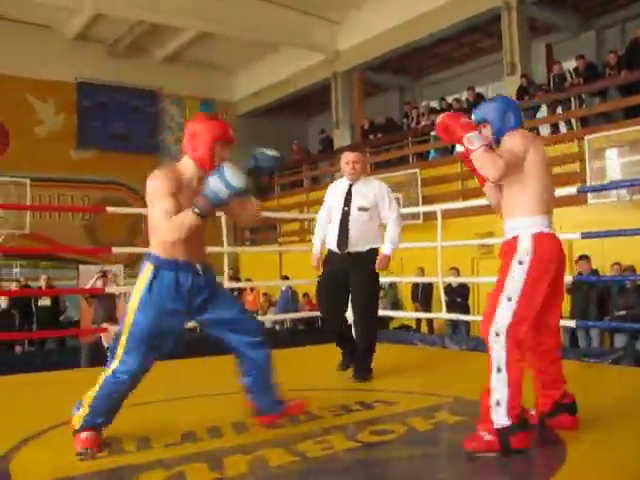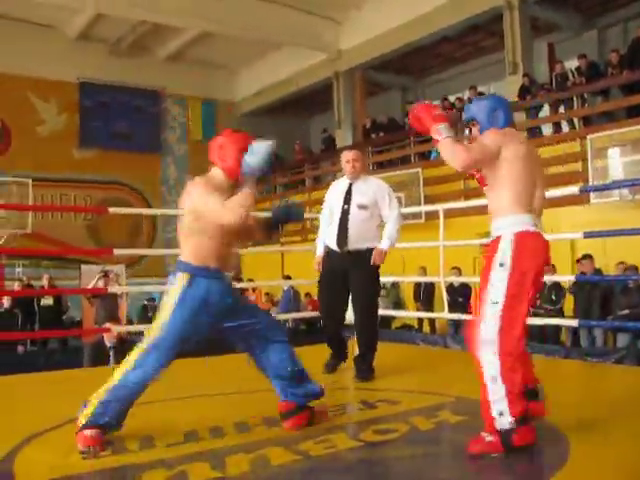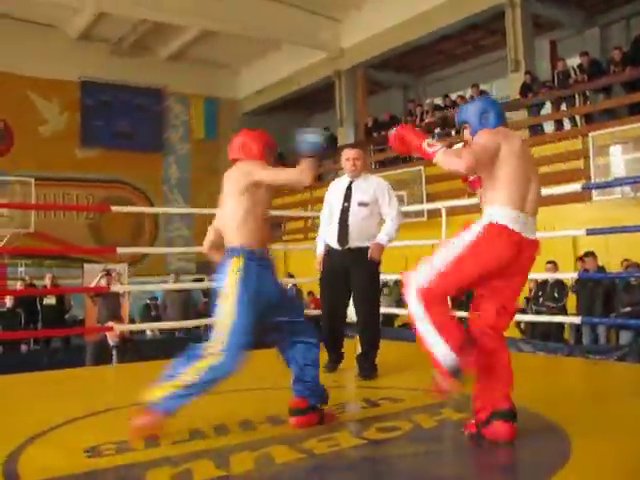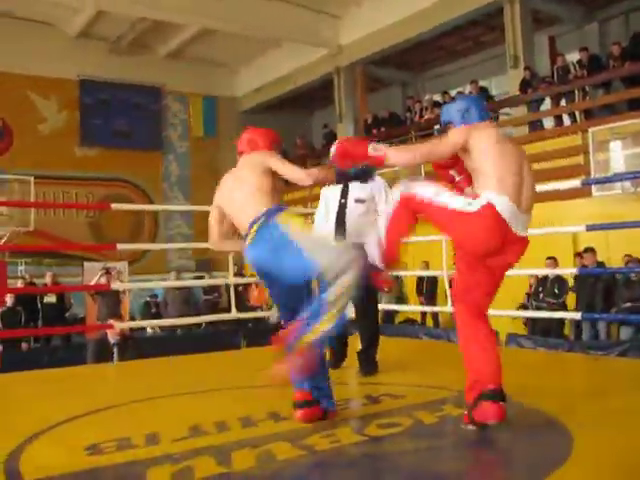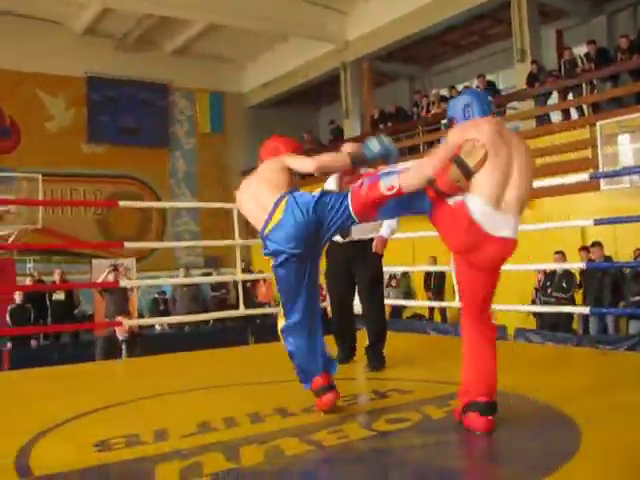
dt=0.1s
person 1, frame 1
left shoulder: (518, 138)
right shoulder: (528, 154)
left elbow: (495, 170)
right elbow: (504, 203)
left wrist: (468, 137)
right wrist: (476, 166)
left hip: (530, 245)
right hip: (538, 246)
left knee: (500, 330)
right knee: (538, 335)
left ankle: (503, 428)
right ankle: (558, 406)
person 1, frame 2
left shoulder: (498, 135)
right shoulder: (525, 151)
left elbow: (462, 161)
left wrist: (438, 127)
right wrist: (483, 175)
left hip: (512, 244)
right hip: (529, 244)
left knee: (491, 336)
right knee: (504, 333)
left ankle: (507, 427)
right ankle: (524, 400)
person 1, frame 3
left shoulder: (491, 135)
right shoulder: (520, 154)
left elbow: (461, 164)
left wrist: (421, 142)
left hip: (498, 232)
right hip: (523, 243)
left knee: (419, 290)
right knee: (488, 328)
left ankle: (454, 359)
right ankle: (496, 416)
person 1, frame 4
left shoulder: (472, 131)
right shoulder: (513, 147)
left elbow: (419, 154)
left wrist: (367, 151)
left hip: (484, 220)
right hip: (512, 239)
left knee: (407, 193)
right knee: (472, 316)
left ankle: (383, 256)
right ankle: (487, 398)
person 1, frame 5
left shoulder: (473, 130)
right shoulder: (521, 148)
left elbow: (430, 169)
left wrist: (378, 188)
left hip: (462, 222)
right hip: (500, 242)
left knee: (421, 182)
right knee: (477, 323)
right ankle: (480, 408)
person 2, frame 1
left shoulder: (208, 181)
right shoulder: (162, 179)
left elbow: (246, 217)
right elbow: (168, 233)
right wrist: (204, 204)
left hip: (199, 278)
right hip: (163, 277)
left knee: (249, 335)
right knee: (130, 359)
left ankle: (267, 405)
right ankle: (88, 423)
person 2, frame 2
left shoulder: (228, 192)
right shoulder: (200, 187)
left elbow: (245, 229)
right elbow: (232, 217)
left wrist: (275, 221)
right wrist: (252, 178)
left hip: (220, 286)
right hip: (190, 286)
left knee: (272, 337)
right knee: (148, 360)
left ankle: (296, 406)
right ankle: (94, 423)
person 2, frame 3
left shoulder: (235, 184)
right shoulder: (247, 171)
left elbow: (210, 246)
right elbow: (304, 178)
right wrist: (308, 155)
left hip: (254, 267)
right hip: (242, 269)
left knee: (302, 335)
right knee: (222, 354)
left ankle: (307, 404)
right ankle: (157, 405)
person 2, frame 4
left shoulder: (222, 187)
right shoulder: (260, 157)
left elbow: (216, 242)
right elbow: (306, 178)
left hip: (257, 248)
right hip: (275, 227)
left knee: (299, 320)
right knee: (350, 266)
left ankle: (310, 398)
right ankle: (302, 340)
person 2, frame 5
left shoulder: (241, 192)
right shoulder: (277, 162)
right elbow: (316, 164)
right wrist: (355, 152)
left hip: (279, 240)
right hip: (298, 210)
left knee: (298, 320)
left ankle: (321, 384)
person 3, frame 1
left shoulder: (377, 188)
right shoulder: (333, 189)
left elbow: (393, 221)
right elbow: (323, 219)
left wrist: (387, 251)
right wrist: (317, 248)
left hip: (363, 258)
right hip: (335, 258)
left knee: (364, 312)
right knee: (329, 309)
left ankle: (362, 364)
right ankle: (349, 350)
person 3, frame 2
left shoulder: (377, 187)
right shoulder: (335, 188)
left elbow: (394, 218)
right elbow: (325, 220)
left wrist: (384, 246)
right wrist: (319, 251)
left hip: (363, 257)
right hip: (334, 256)
left knee: (364, 311)
right knee: (328, 307)
left ankle: (364, 363)
right ankle: (337, 351)
person 3, frame 3
left shoulder: (377, 186)
right shoulder: (333, 188)
left elbow: (392, 216)
right elbow: (326, 220)
left wrist: (381, 241)
right wrist: (320, 250)
left hip: (362, 254)
right hip: (334, 254)
left knee: (367, 308)
right knee: (330, 307)
left ankle: (368, 361)
right ankle: (334, 353)
person 3, frame 4
left shoulder: (373, 182)
right shoulder: (329, 187)
right elbow: (321, 217)
left wrist: (378, 240)
left hip: (361, 251)
left knee: (365, 305)
left ankle: (367, 359)
right ankle: (337, 353)
person 3, frame 5
right shoulder: (332, 182)
left wrist: (384, 235)
left hip: (365, 247)
right hip: (337, 247)
left knee: (371, 300)
right knee: (339, 301)
left ankle: (375, 354)
right ankle: (345, 350)
